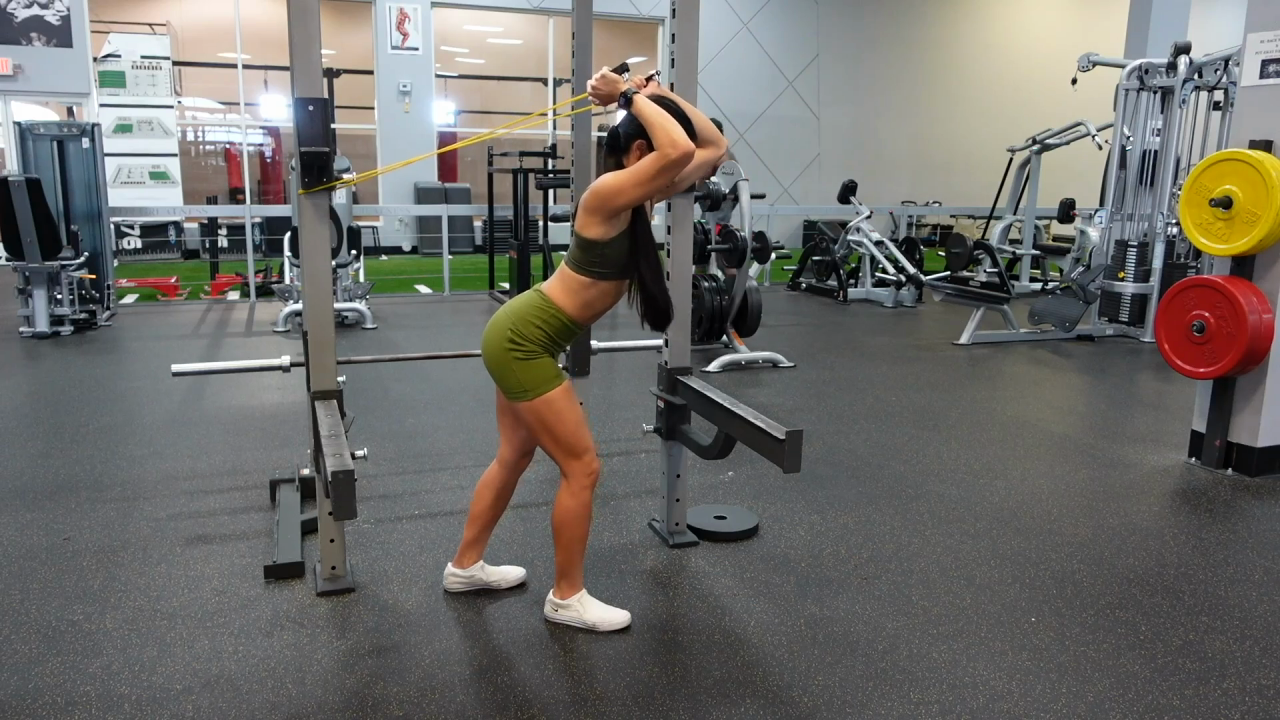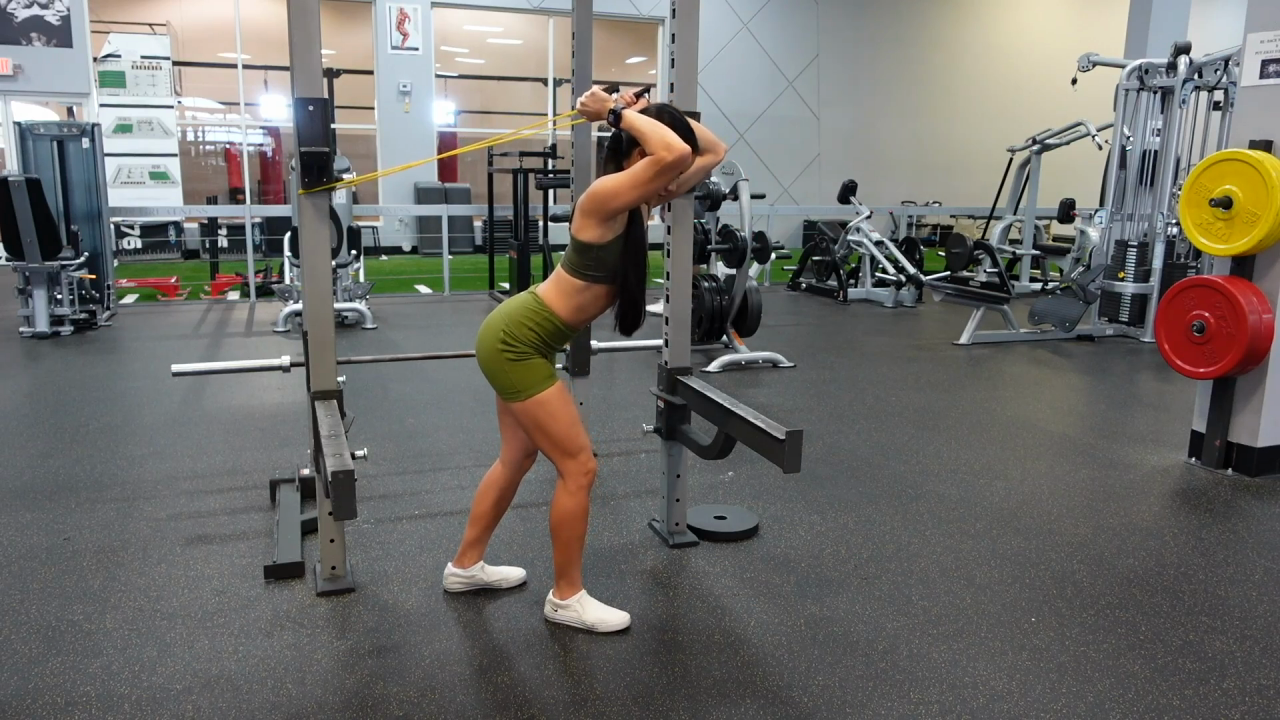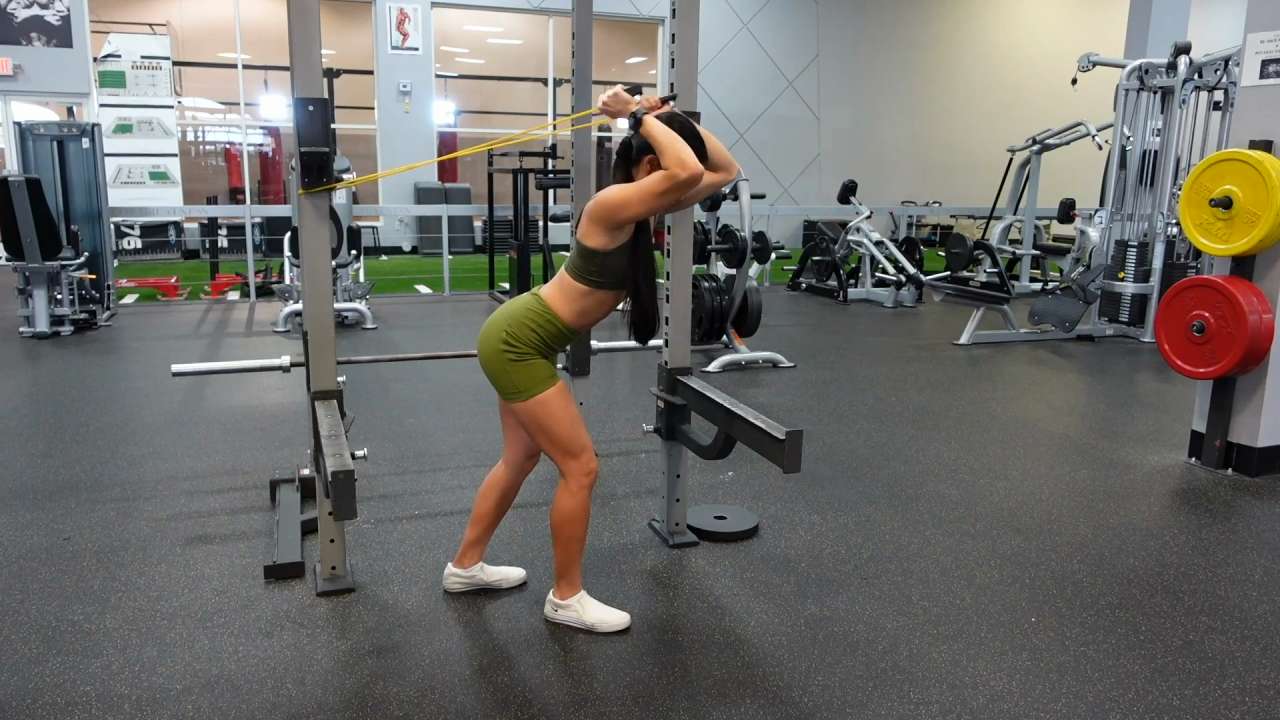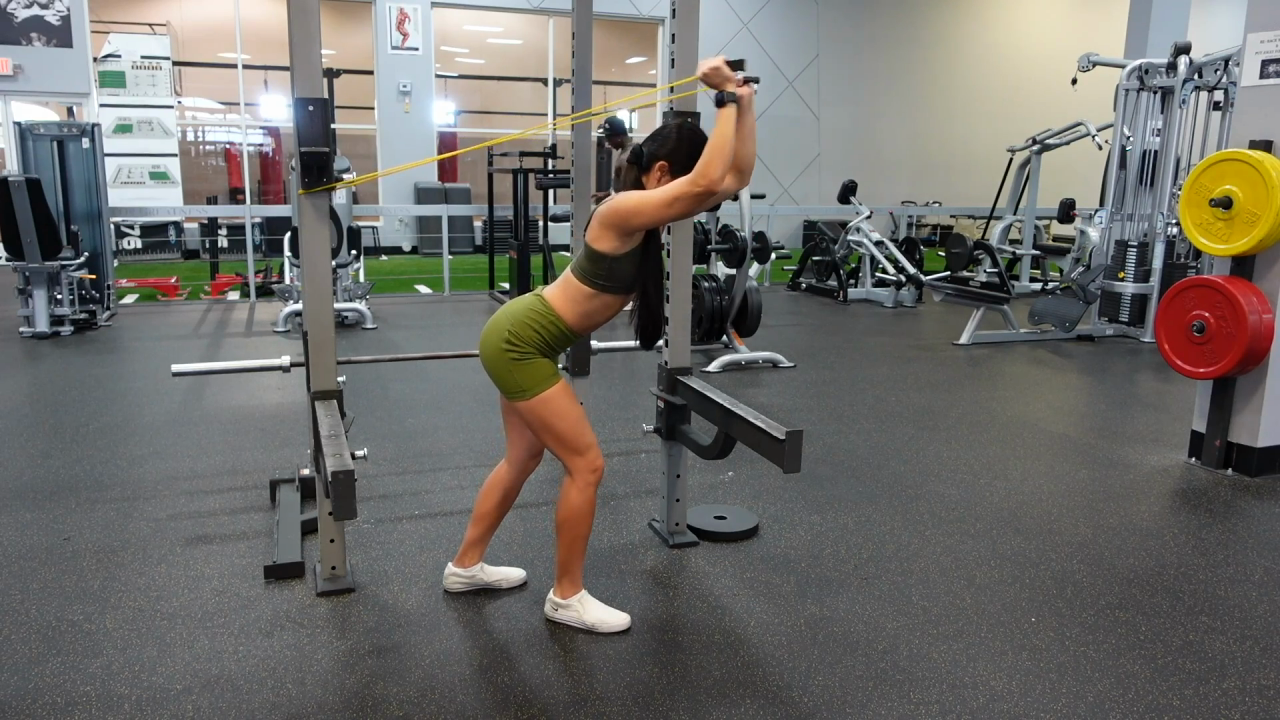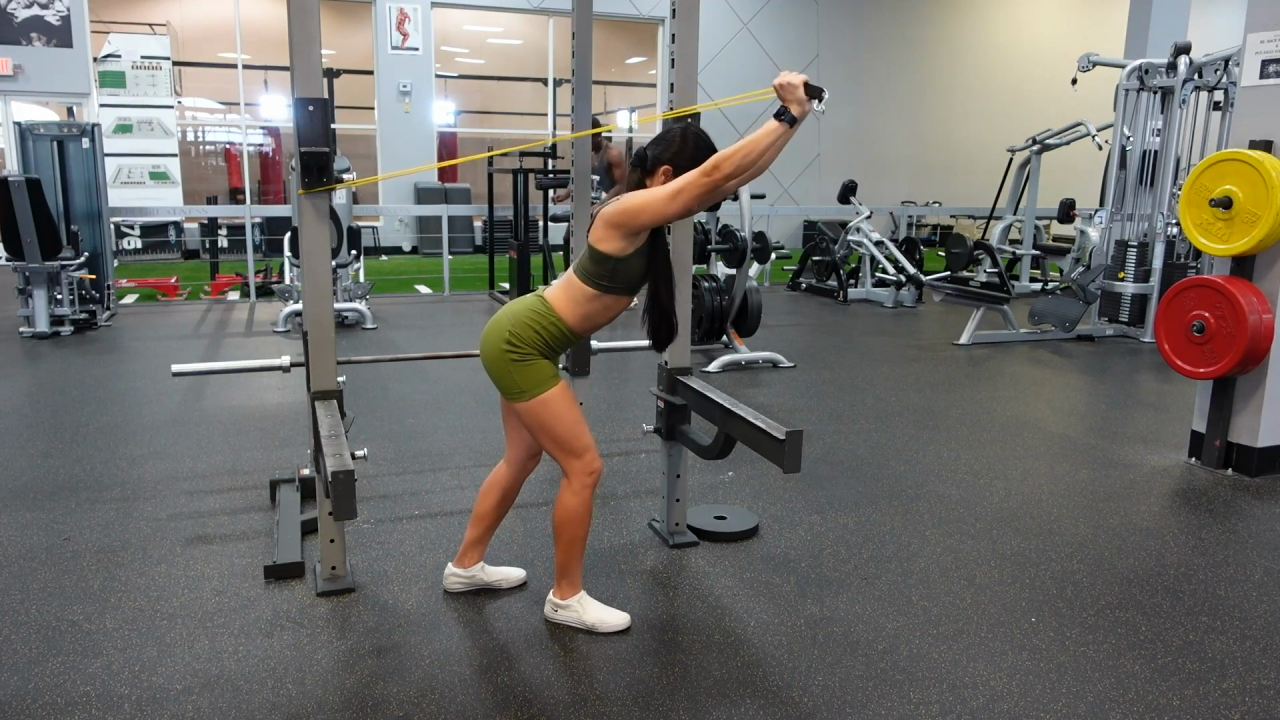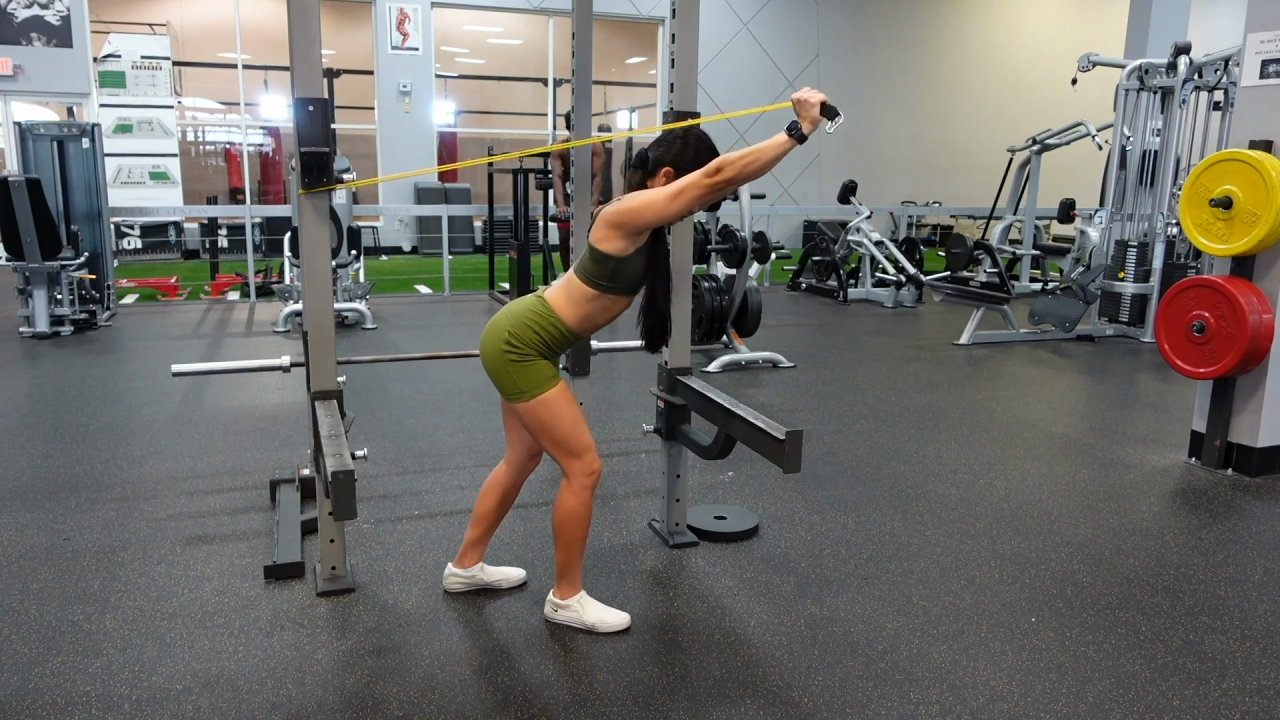
dt=0.4s
person 1, frame 1
left shoulder: (642, 196)
right shoulder: (609, 193)
left elbow: (713, 147)
right elbow: (681, 151)
left wrist: (653, 94)
right wrist: (630, 96)
left hip: (520, 333)
right hip: (523, 341)
left knee: (513, 457)
right knee: (581, 467)
left ankle: (465, 566)
right ankle: (566, 597)
person 1, frame 2
left shoulder: (638, 201)
right shoulder: (605, 197)
left elbow: (712, 151)
right elbow: (676, 153)
left wrist: (635, 110)
right wrist: (620, 112)
left hip: (517, 335)
right hip: (517, 341)
left knee: (517, 458)
right knee: (578, 467)
left ankle: (465, 566)
right ankle: (567, 597)
person 1, frame 3
left shoulder: (644, 210)
right shoulder: (612, 205)
left elbow: (724, 170)
right elbow: (687, 172)
left wrist: (651, 115)
right wrist: (639, 117)
left hip: (518, 336)
right hip: (518, 343)
left knee: (520, 459)
right knee: (580, 467)
left ankle: (465, 566)
right ankle: (566, 597)
person 1, frame 4
left shoulder: (649, 208)
right shoulder: (624, 211)
left elbow: (735, 178)
right elbow: (708, 182)
left wrist: (741, 102)
right wrist: (727, 99)
left hip: (519, 335)
right hip: (520, 342)
left knee: (522, 458)
right knee: (586, 465)
left ankle: (465, 566)
right ankle: (567, 596)
person 1, frame 5
left shoulder: (649, 211)
right shoulder: (627, 213)
left elbow: (737, 173)
right elbow: (718, 171)
left wrist: (789, 120)
right wrist: (787, 114)
left hip: (522, 336)
right hip: (521, 342)
left knee: (522, 458)
right knee: (583, 467)
left ankle: (465, 566)
right ankle: (567, 597)
person 1, frame 6
left shoulder: (649, 214)
right shoulder: (628, 213)
left elbow: (733, 175)
right elbow: (720, 175)
left wrist: (796, 131)
right wrist: (798, 130)
left hip: (522, 336)
right hip: (521, 343)
left knee: (523, 458)
right knee: (583, 467)
left ankle: (466, 566)
right ankle: (567, 597)
